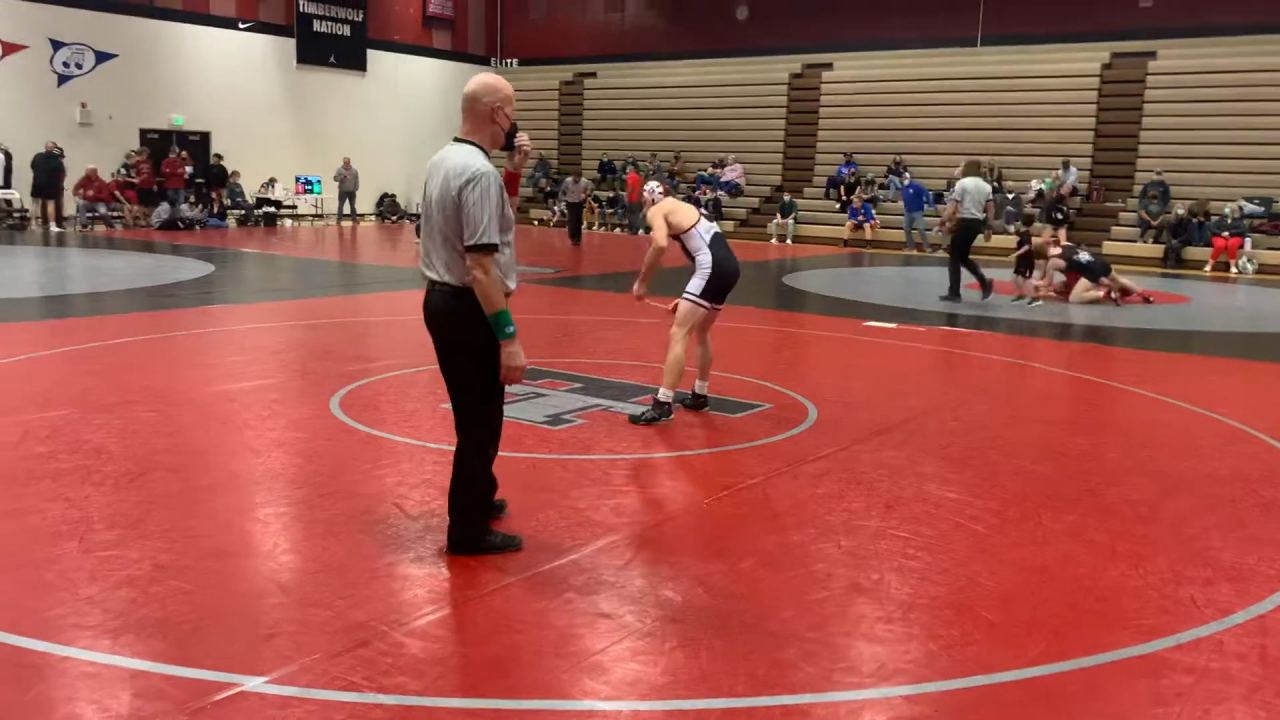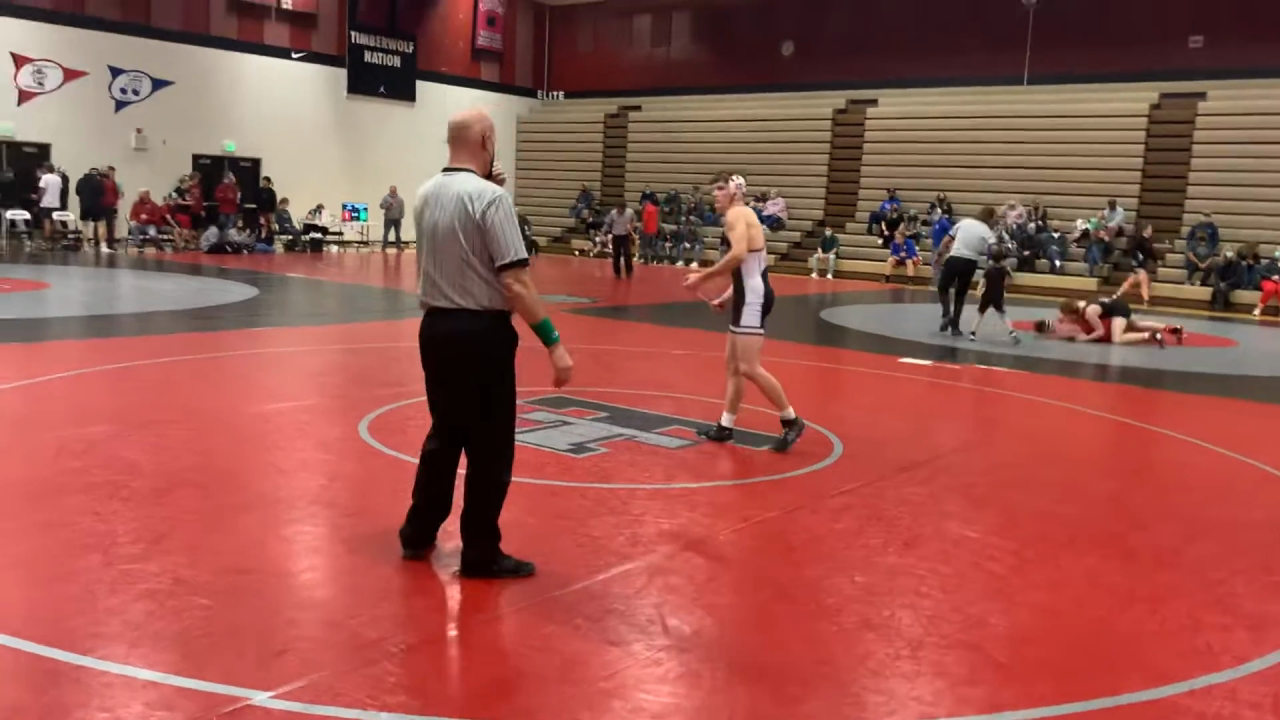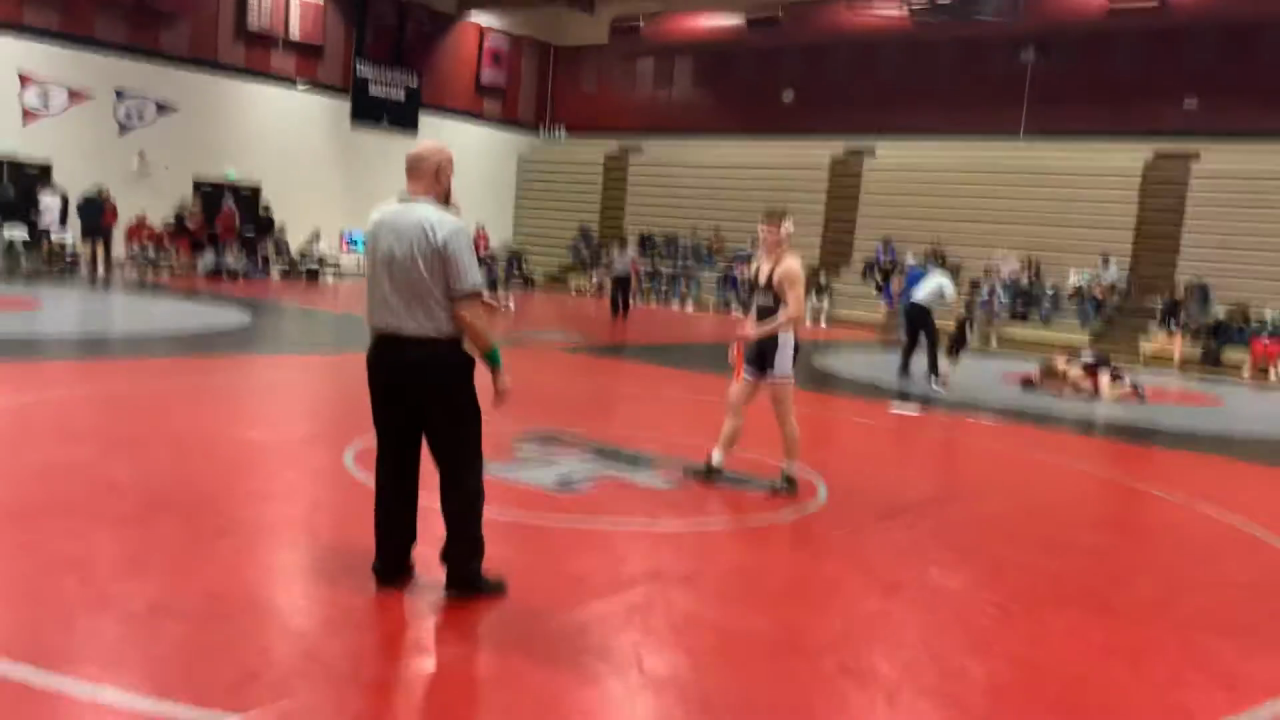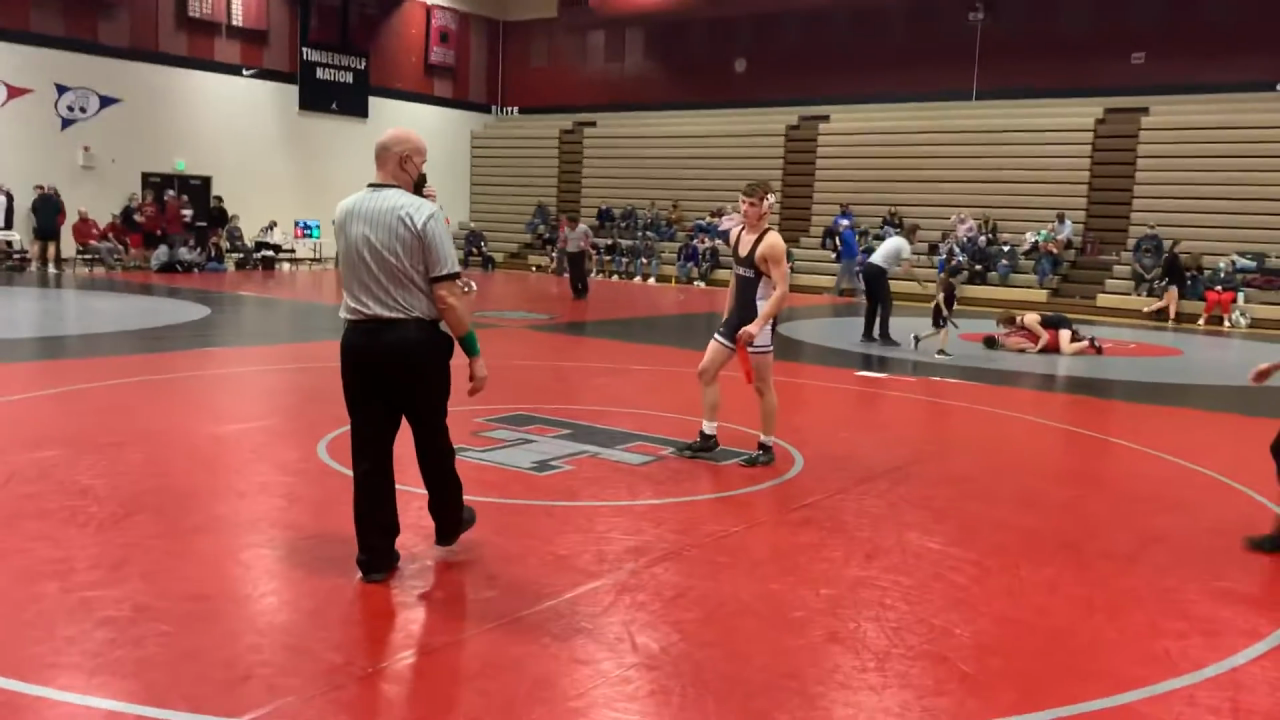
dt=0.5s
person 1, frame 1
left shoulder: (446, 158)
right shoulder: (479, 172)
right elbow: (480, 265)
left wrist: (514, 172)
right wrist: (508, 337)
left hip: (444, 300)
right hip: (470, 309)
left knee: (475, 414)
right knee: (480, 419)
left ankle: (478, 499)
right ankle: (468, 529)
person 1, frame 2
left shoulder: (425, 194)
right shoulder: (489, 197)
right elbow: (515, 282)
right wrist: (554, 343)
left hip: (435, 327)
right hip: (481, 332)
left knee: (443, 435)
right knee: (489, 447)
left ankle: (418, 532)
right ankle: (480, 552)
person 1, frame 3
left shoulder: (377, 222)
right shoulder: (448, 227)
right elbow: (467, 310)
right wrist: (496, 366)
left hip: (385, 354)
right hip: (436, 358)
left knee: (394, 464)
right knee: (460, 466)
left ankle: (391, 564)
right ankle: (464, 572)
person 1, frame 4
left shoulder: (345, 212)
right shoulder: (424, 213)
right elbow: (446, 295)
right wrist: (474, 353)
left hip: (360, 341)
right hip: (415, 341)
left knee: (370, 451)
right knee: (432, 443)
left ankle: (375, 555)
right ankle: (449, 523)
person 2, frame 1
left shoulder: (656, 211)
right shoulder: (683, 209)
left elbow: (660, 245)
left wrist: (641, 281)
right wrist: (687, 299)
left hip: (712, 268)
right hip: (728, 266)
left knee: (678, 334)
right knee: (700, 334)
left ankle: (663, 404)
right ankle: (699, 396)
person 2, frame 2
left shoulder: (737, 214)
right shoulder: (739, 217)
left elbow: (737, 256)
left wrist: (702, 277)
right wrist: (726, 296)
left hip: (753, 297)
right hip: (746, 296)
left knee: (748, 367)
right knee: (732, 365)
left ankle: (791, 421)
right ankle: (725, 426)
person 2, frame 3
left shoulder: (790, 267)
right shoulder: (757, 264)
left elbow: (796, 312)
left wrist: (760, 331)
right wrist: (745, 337)
left hip: (779, 345)
right hip: (758, 344)
left knee: (783, 412)
right knee: (736, 403)
left ankle: (790, 477)
right ankle: (715, 464)
person 2, frame 4
left shoulder: (772, 242)
right shoulder: (736, 235)
left elbow: (782, 290)
left wrist: (758, 324)
right wrist: (726, 314)
left hip: (758, 318)
right hip: (736, 315)
left knee: (762, 385)
right knee: (706, 371)
left ankle: (766, 447)
right ankle: (707, 437)
